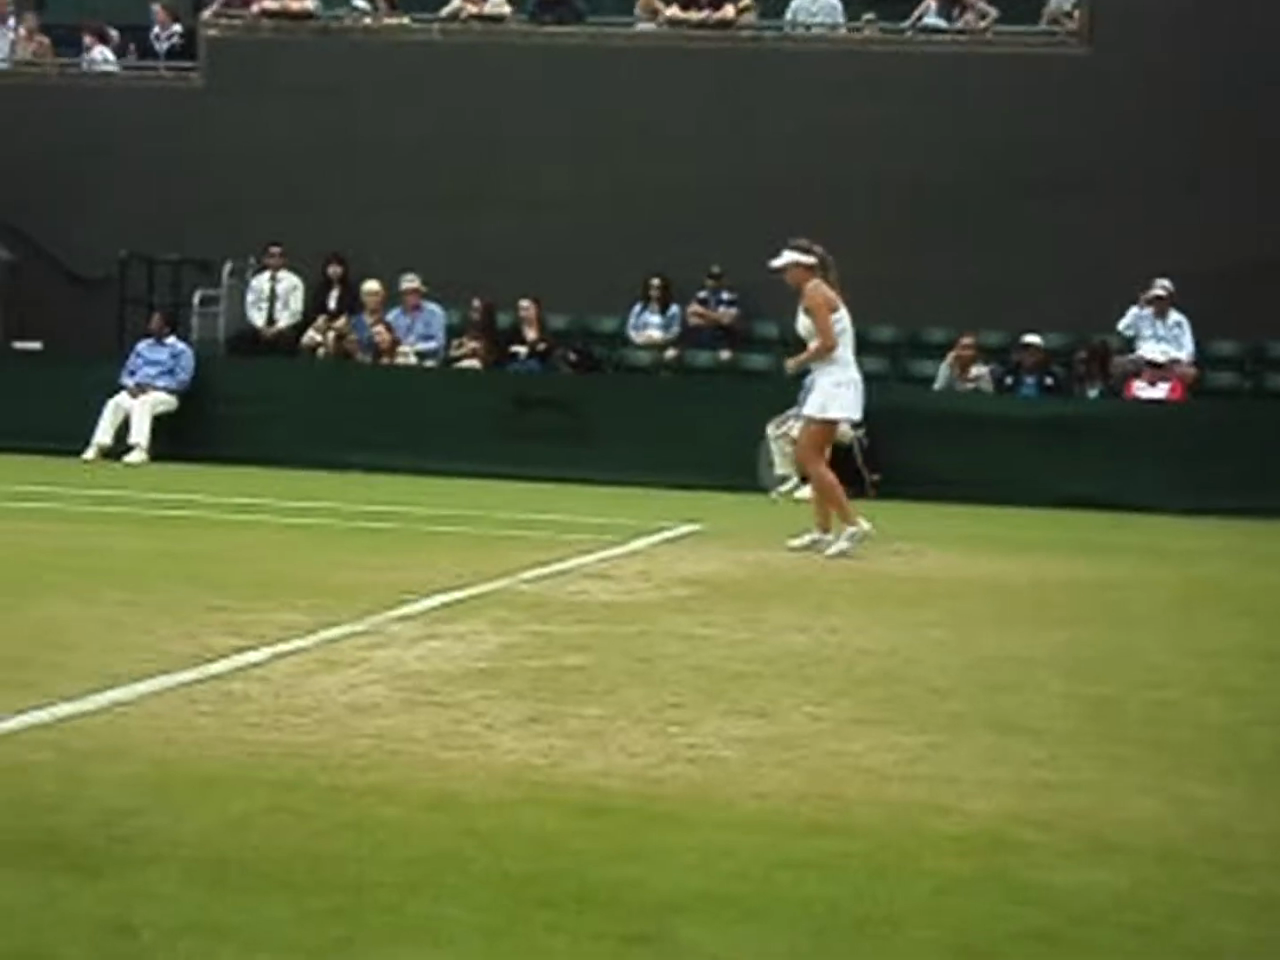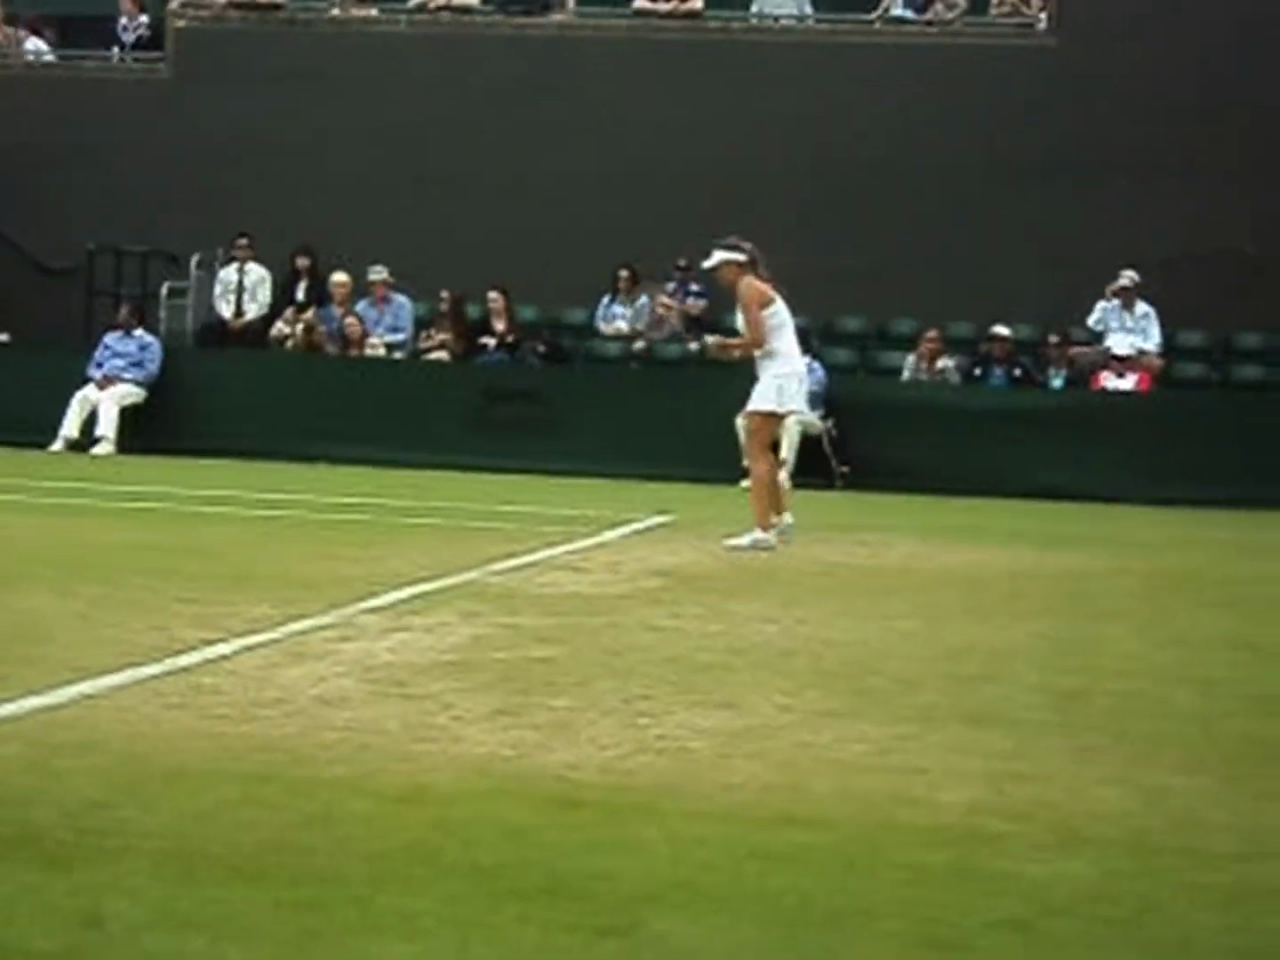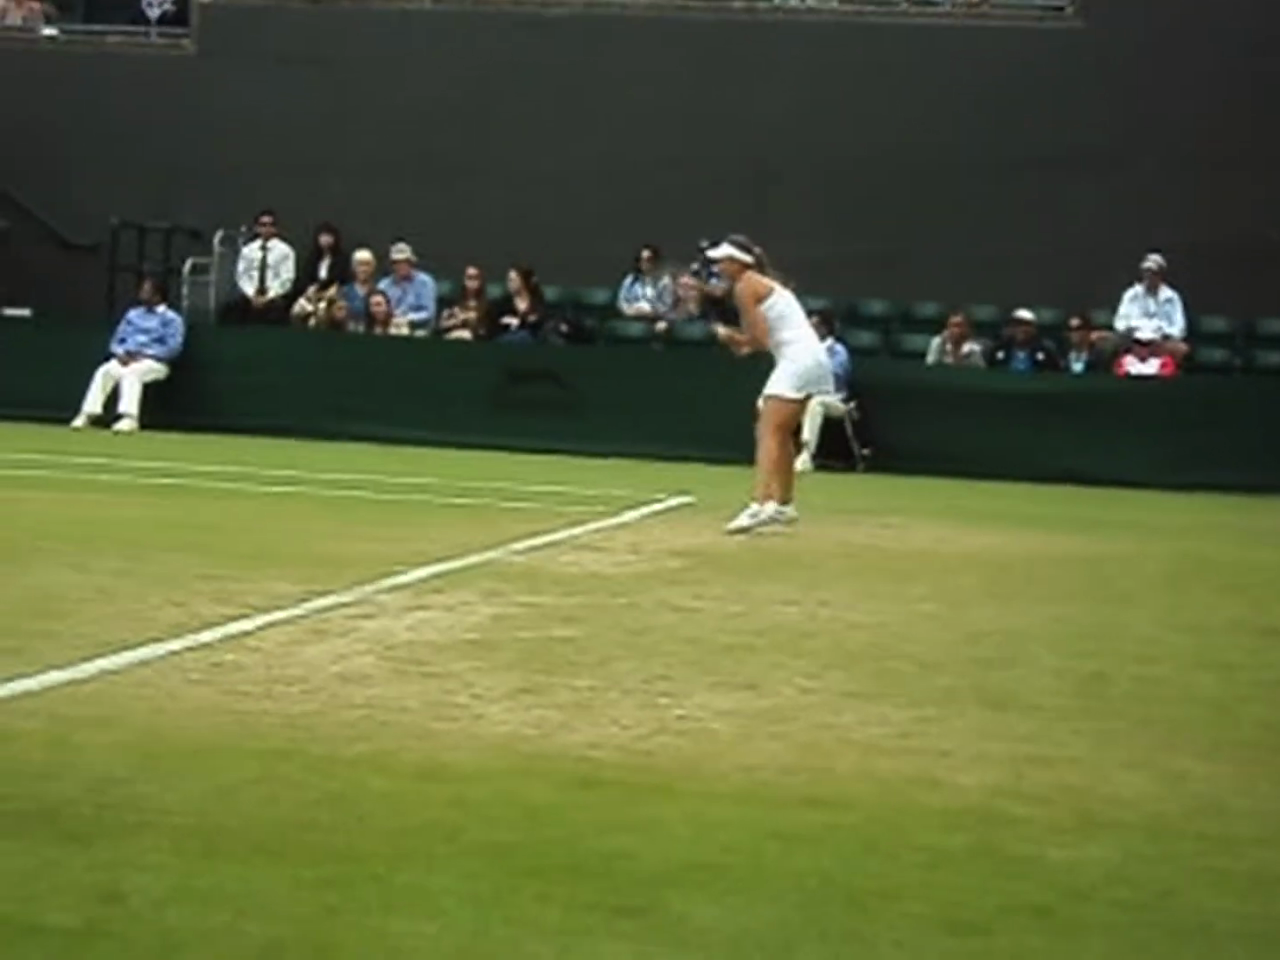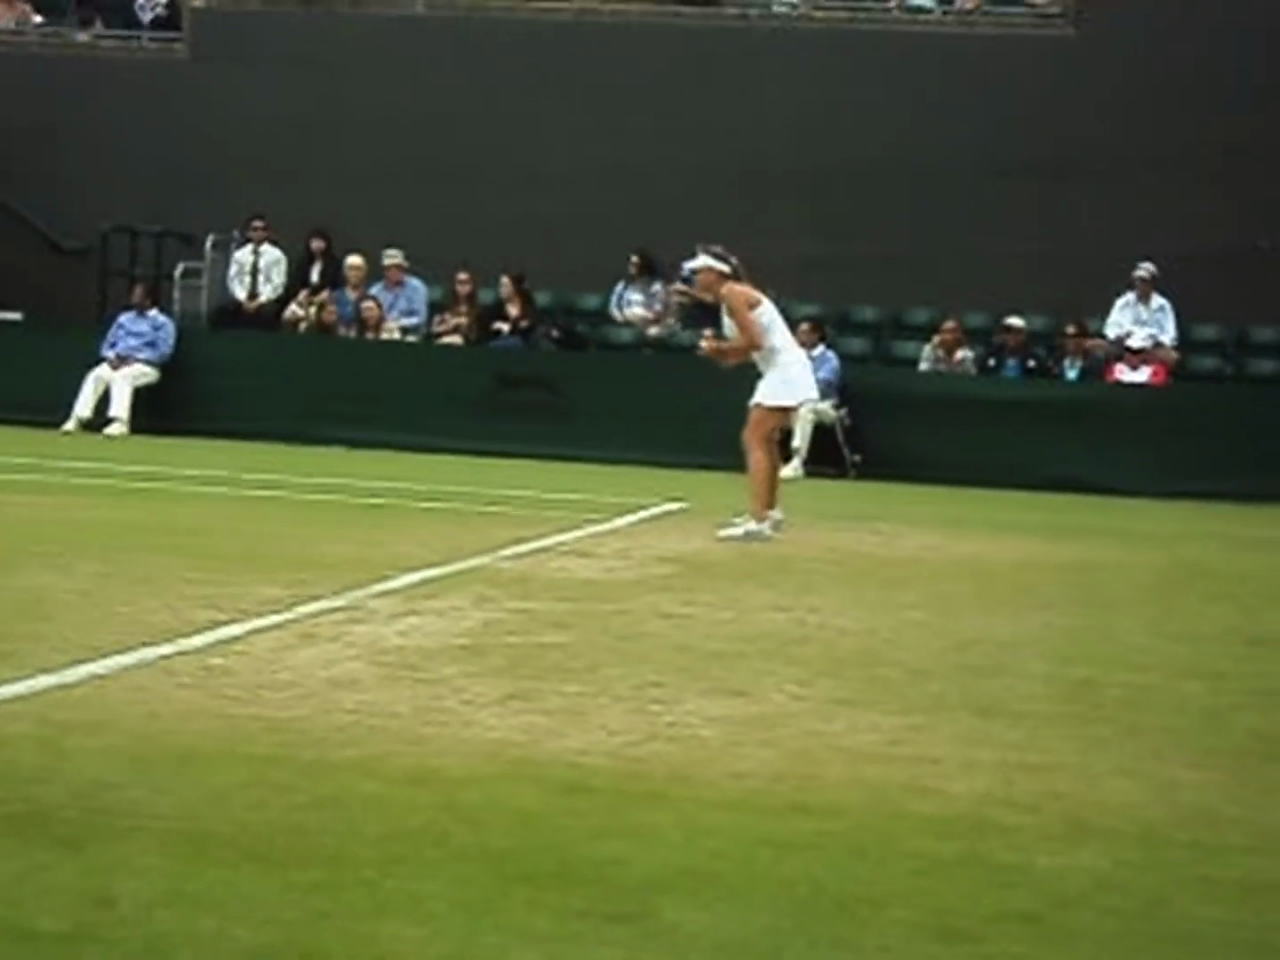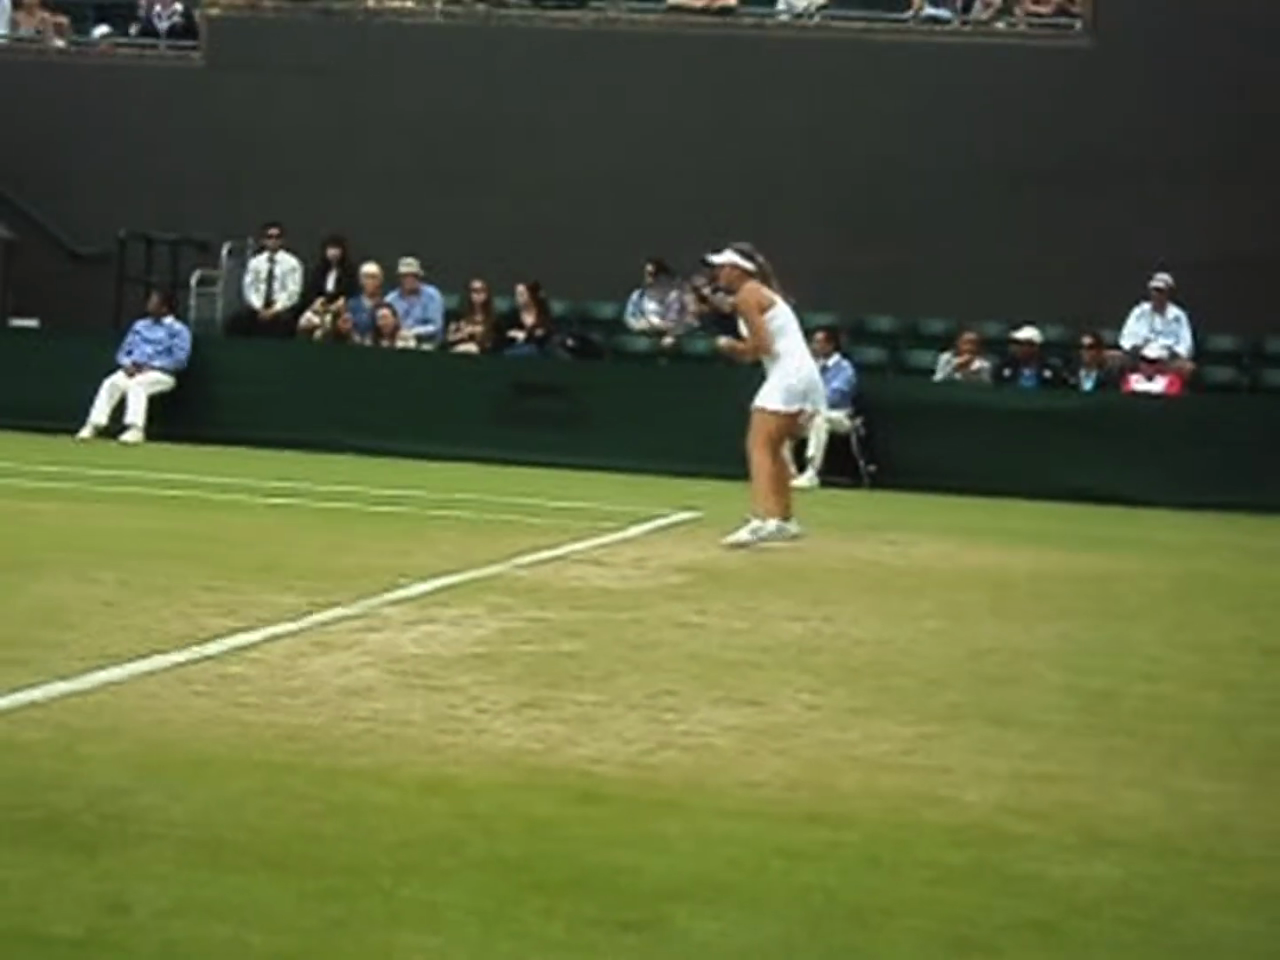
dt=0.5s
person 1, frame 1
left shoulder: (813, 293)
right shoulder: (820, 293)
left elbow: (829, 343)
right elbow: (833, 343)
left wrist: (798, 362)
left hip: (835, 383)
right hip: (834, 383)
left knee: (807, 457)
right knee: (812, 457)
left ankle: (854, 523)
right ankle: (825, 531)
person 1, frame 2
left shoulder: (747, 288)
right shoulder: (757, 287)
left elbow: (757, 339)
left wrist: (724, 344)
right wrist: (733, 347)
left hip: (779, 375)
right hip: (782, 373)
left knee: (757, 452)
right knee: (761, 449)
left ankle: (763, 532)
right ankle: (780, 516)
person 1, frame 3
left shoulder: (743, 287)
right shoulder: (760, 284)
left elbow: (760, 337)
left wrist: (731, 337)
right wrist: (743, 343)
left hip: (798, 361)
right hip: (809, 359)
left knee: (767, 431)
right knee: (781, 432)
left ankle: (762, 505)
right ankle: (783, 505)
person 1, frame 4
left shoulder: (732, 294)
right shoulder: (731, 295)
left elbow: (754, 341)
left wrist: (720, 348)
right wrist: (723, 353)
left hip: (784, 370)
right hip: (784, 370)
left knee: (753, 440)
right knee: (764, 439)
left ankle: (758, 522)
right ankle: (769, 511)
person 1, frame 5
left shoulder: (746, 294)
right shoulder: (760, 293)
left elbow: (762, 344)
left wrist: (734, 346)
right wrist: (741, 350)
left hip: (789, 376)
right hip: (798, 375)
left knee: (757, 445)
right knee: (772, 448)
left ankle: (761, 521)
right ankle: (785, 521)
